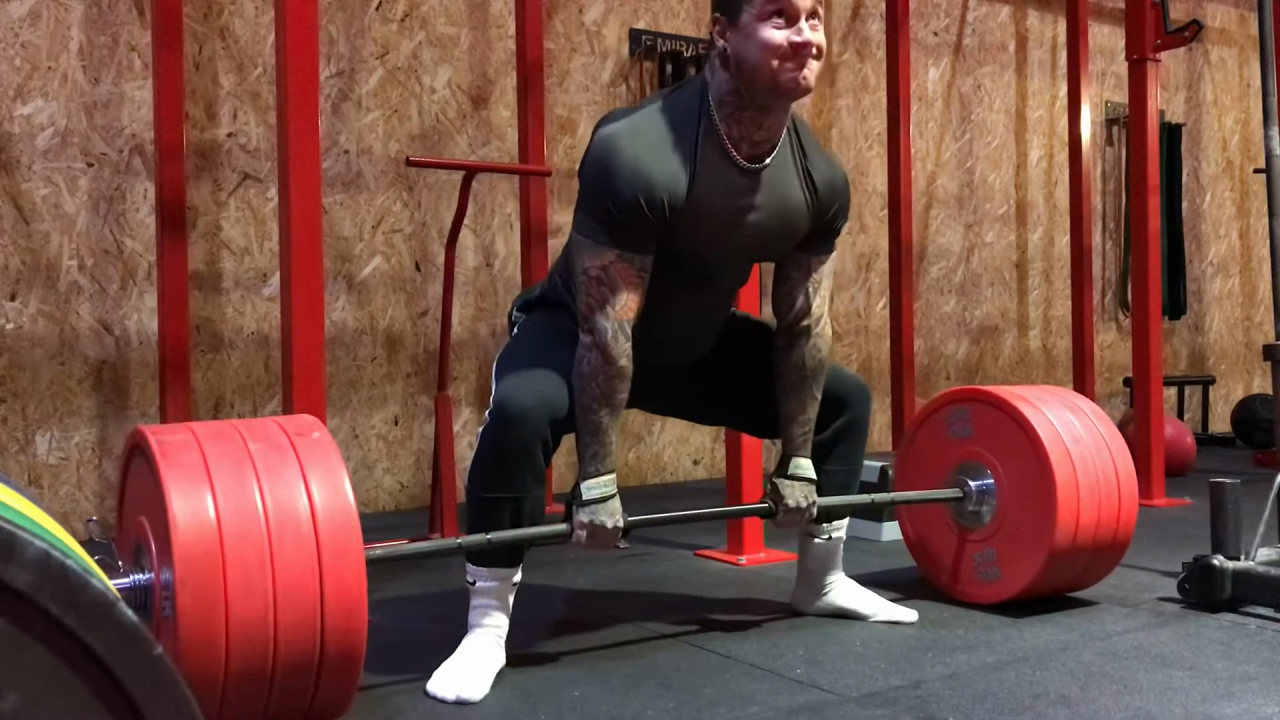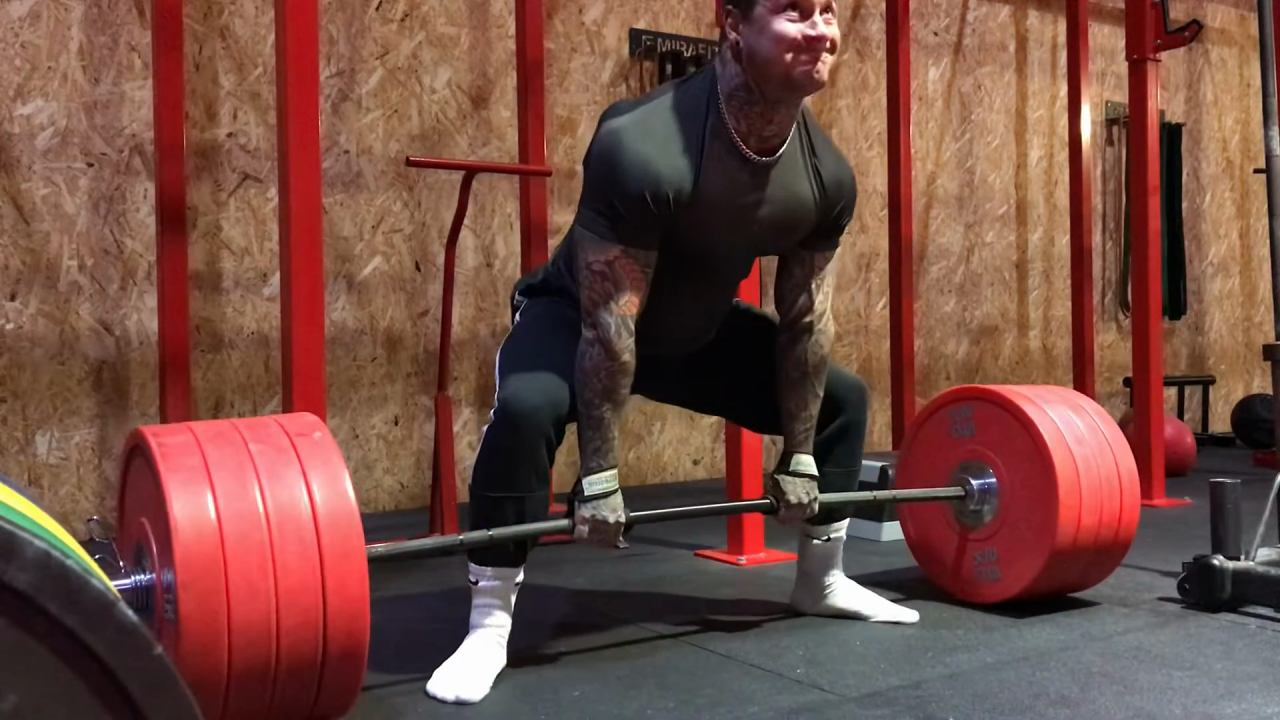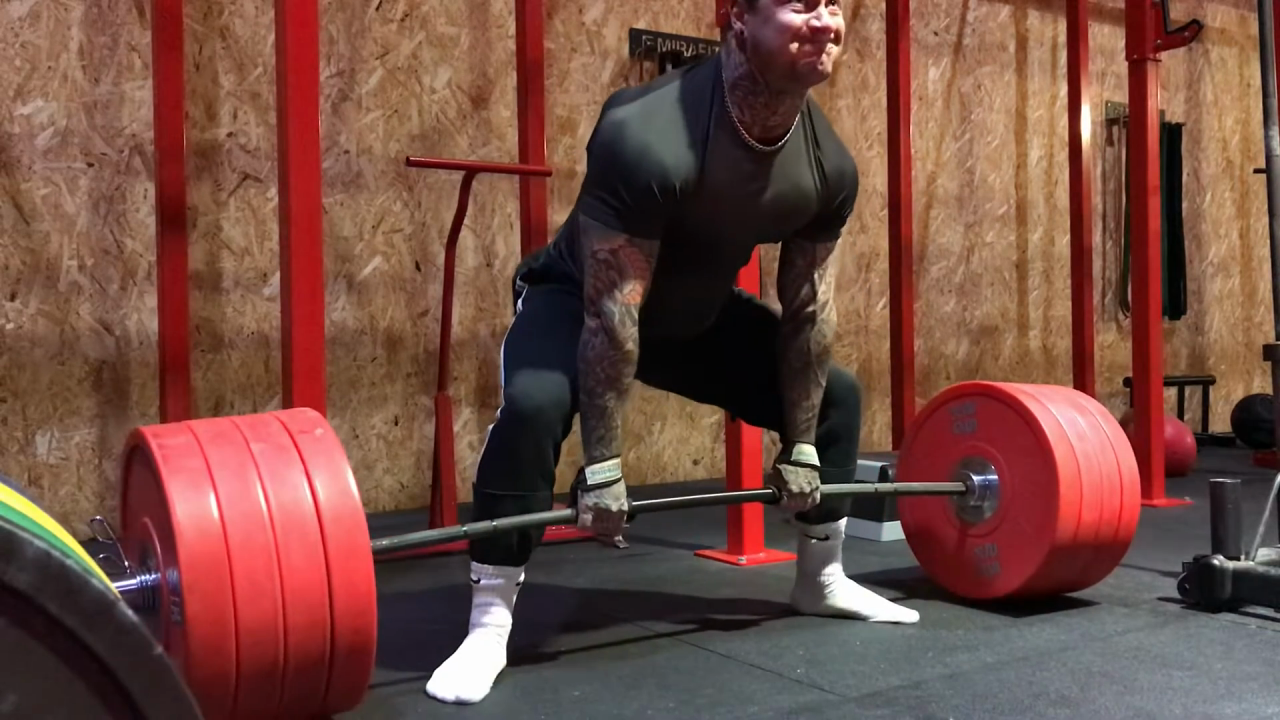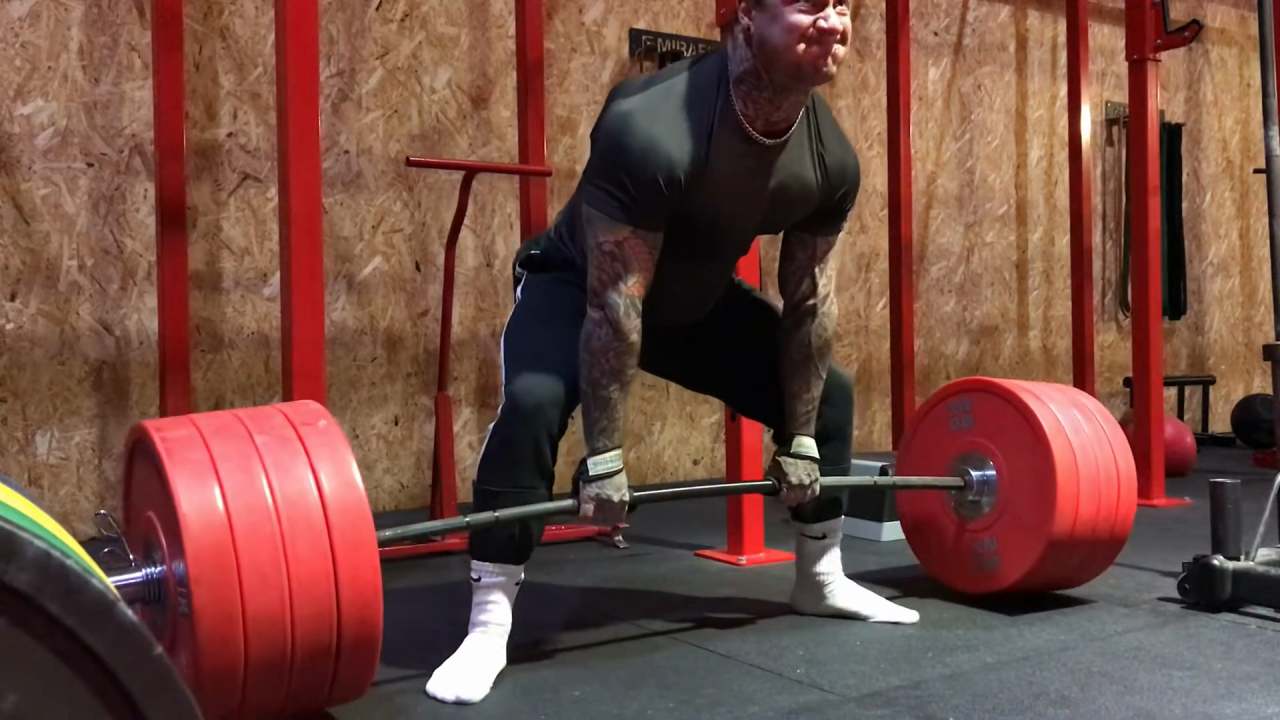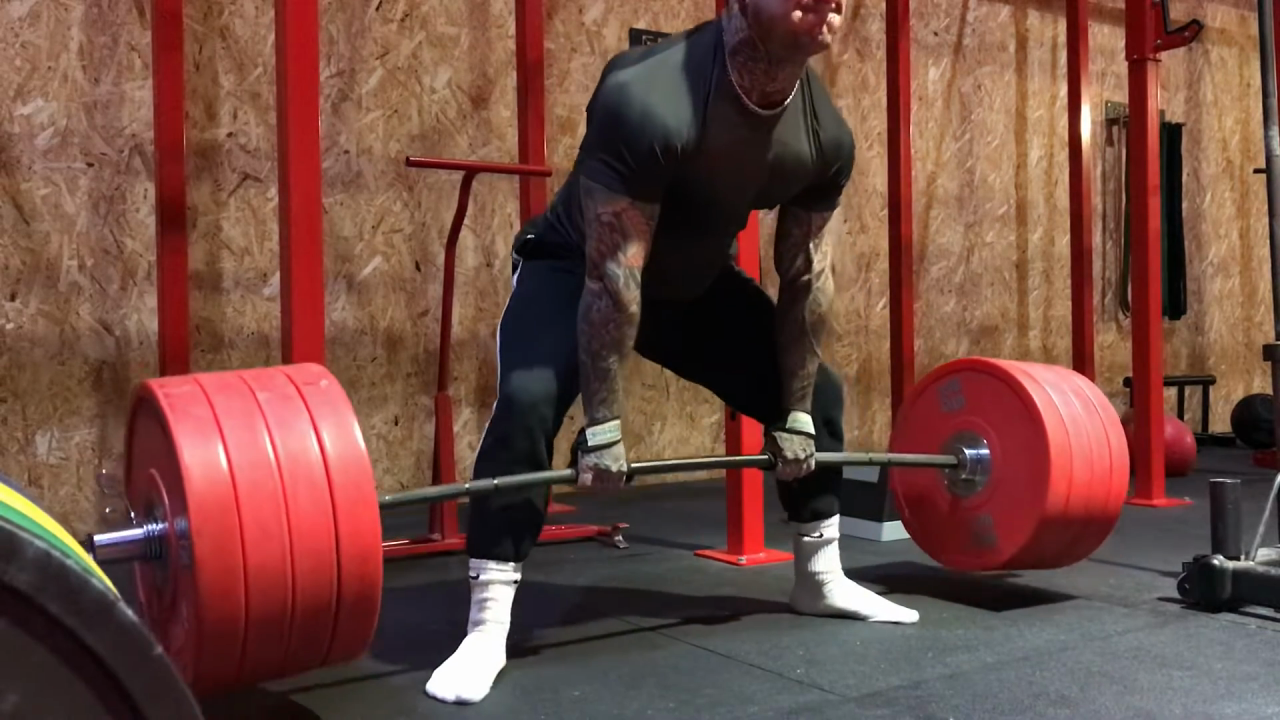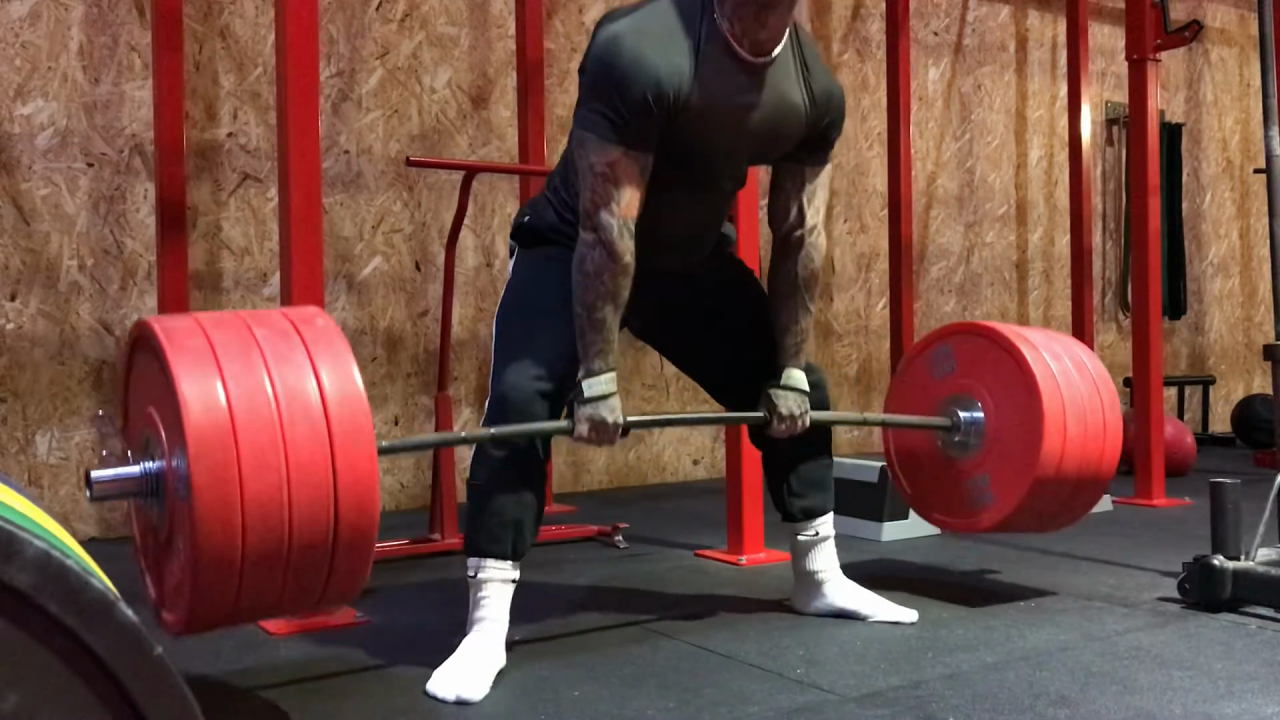
dt=0.3s
person 1, frame 1
left shoulder: (819, 178)
right shoulder: (638, 153)
left elbow: (804, 325)
right elbow: (606, 332)
left wrist: (796, 462)
right wrist: (597, 482)
left hip: (699, 340)
right hip: (573, 329)
left knee: (844, 397)
right knee: (523, 411)
left ankle: (822, 580)
right ankle: (487, 624)
person 1, frame 2
left shoulder: (827, 174)
right shoulder: (643, 147)
left elbow: (806, 320)
right elbow: (609, 325)
left wrist: (799, 459)
right wrist: (599, 480)
left hip: (699, 325)
right hip: (577, 312)
left knee: (841, 396)
right knee: (528, 407)
left ankle: (822, 581)
right ankle: (489, 625)
person 1, frame 3
left shoulder: (829, 165)
right shoulder: (649, 136)
left elbow: (808, 311)
right elbow: (613, 313)
left wrist: (801, 449)
right wrist: (603, 469)
left hip: (701, 311)
right hip: (579, 297)
left knee: (835, 392)
right knee: (535, 405)
left ankle: (821, 579)
right ankle: (489, 624)
person 1, frame 4
left shoulder: (830, 158)
right shoulder: (652, 128)
left elbow: (810, 303)
right elbow: (615, 308)
left wrist: (799, 440)
right wrist: (605, 459)
left hip: (699, 297)
right hip: (578, 282)
left knee: (828, 394)
right knee: (534, 402)
left ankle: (822, 579)
right ankle: (488, 626)
person 1, frame 5
left shoulder: (825, 134)
right shoulder: (650, 99)
left elbow: (806, 279)
right elbow: (613, 277)
left wrist: (795, 416)
right wrist: (603, 427)
left hip: (697, 280)
right hip: (573, 267)
left knee: (818, 392)
right knee: (530, 400)
left ankle: (821, 578)
right ankle: (488, 625)
person 1, frame 6
left shoulder: (814, 87)
left elbow: (799, 238)
right elbow: (605, 228)
left wrist: (789, 373)
right wrist: (596, 385)
left hip: (694, 258)
right hip: (570, 248)
left knee: (796, 396)
right knee: (524, 398)
left ankle: (820, 578)
right ankle: (487, 625)
